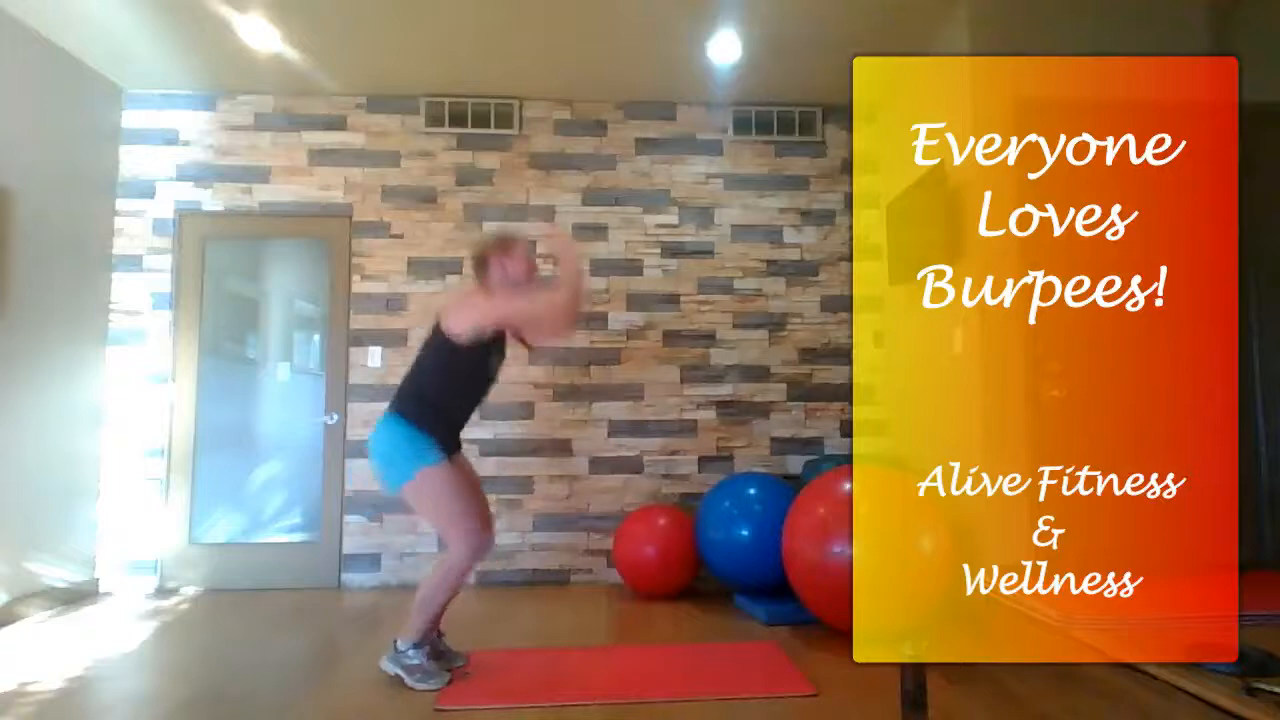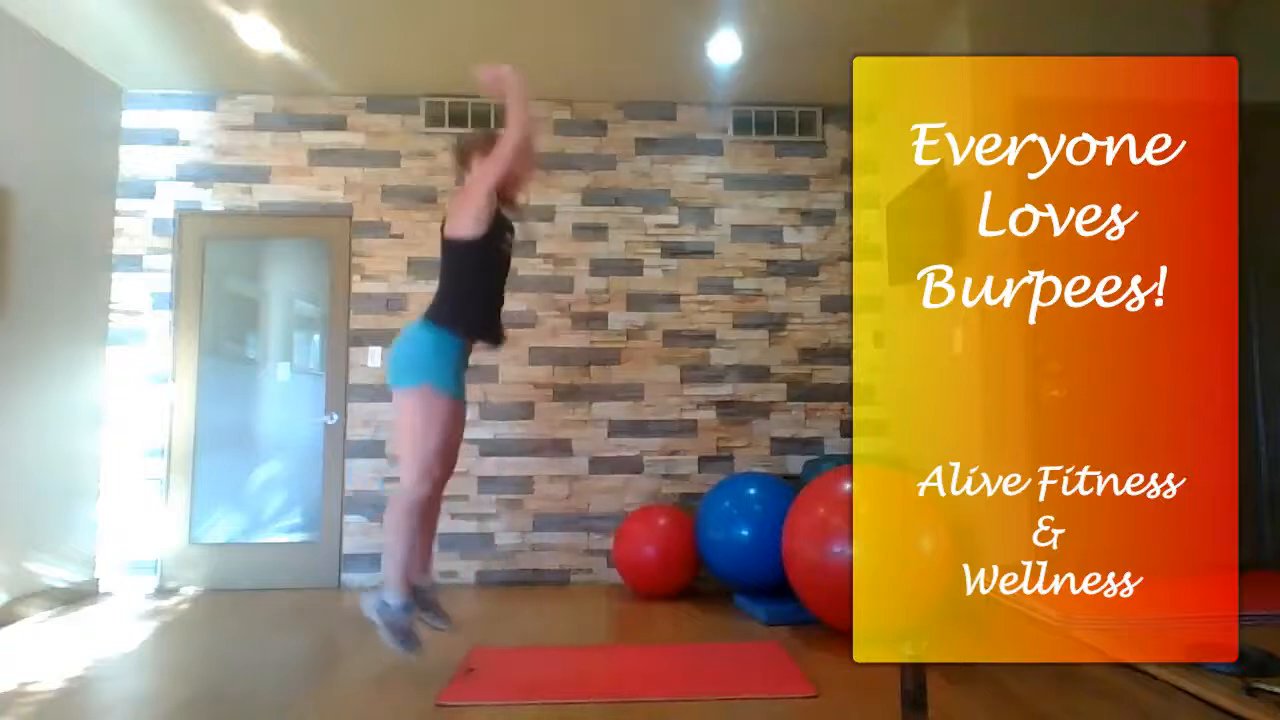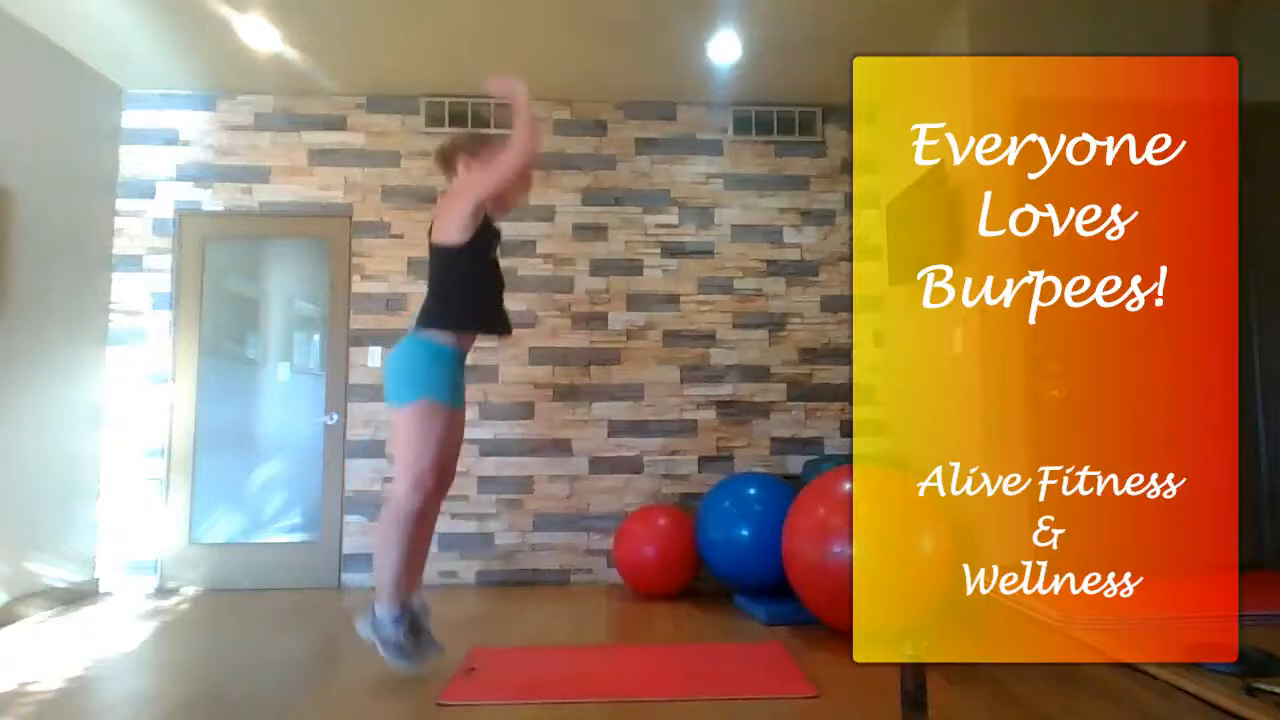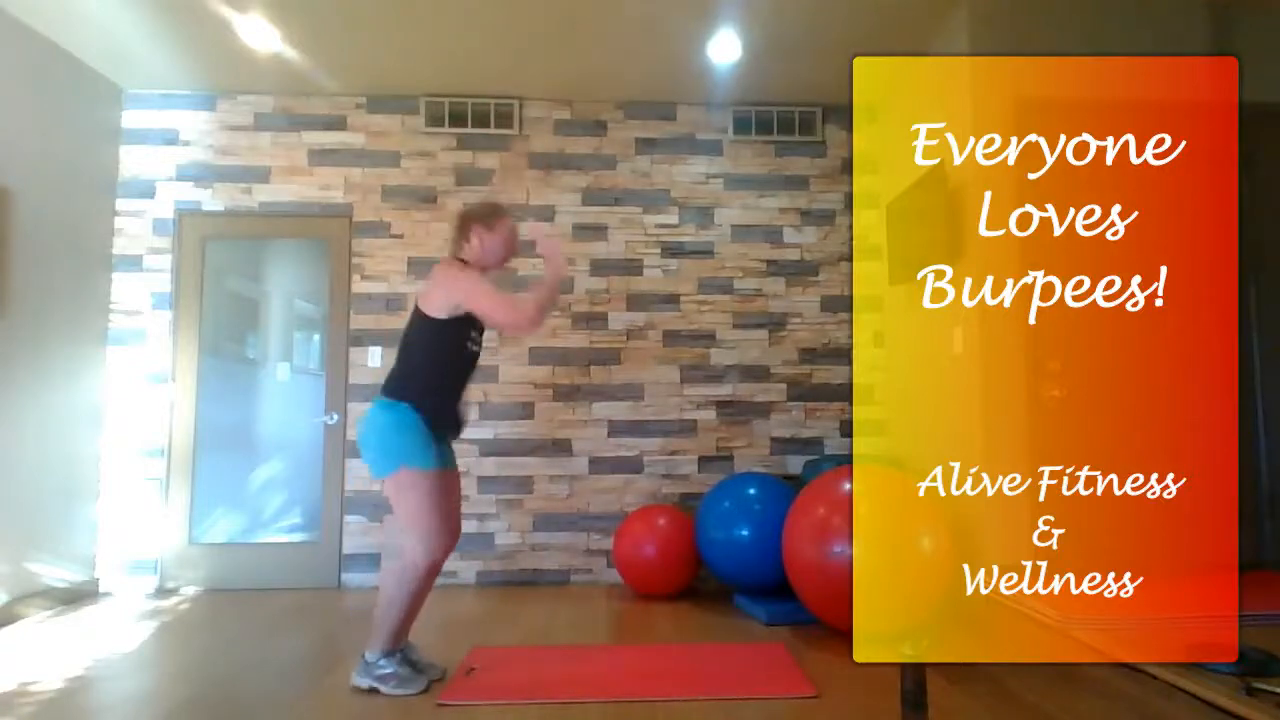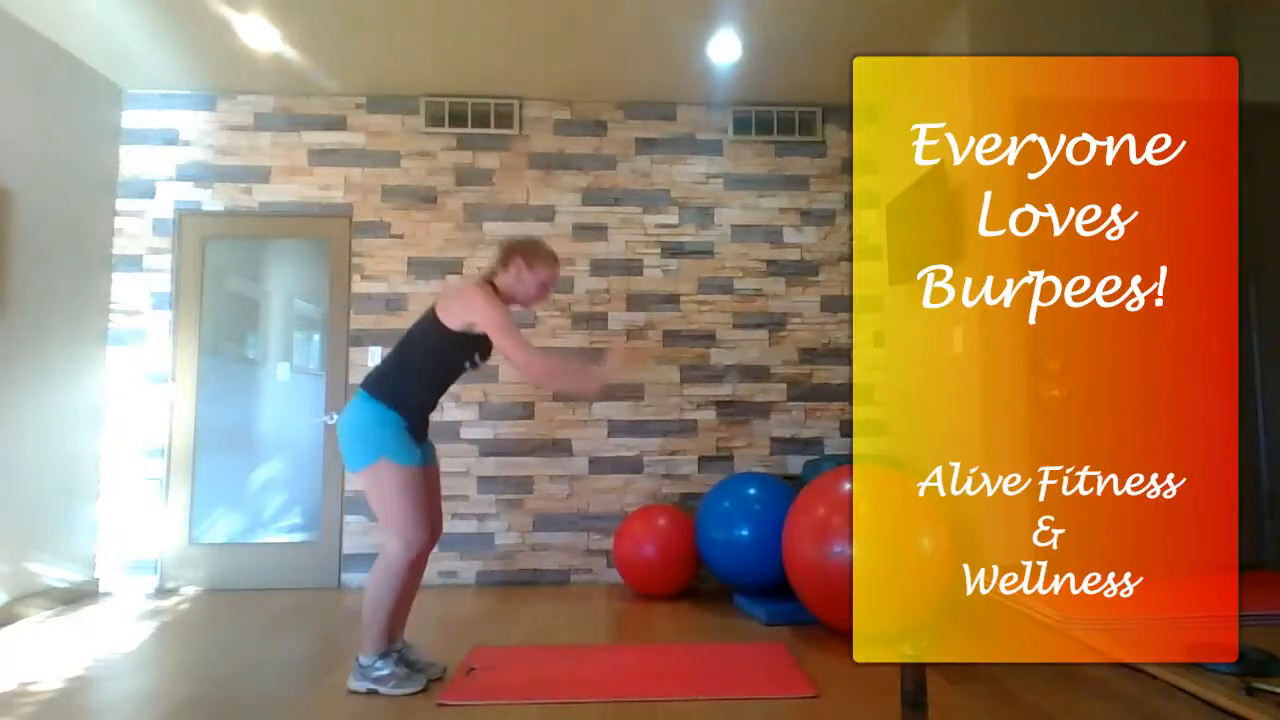
dt=0.2s
person 1, frame 1
left shoulder: (502, 310)
right shoulder: (478, 305)
left elbow: (560, 322)
right elbow: (561, 312)
left wrist: (563, 277)
right wrist: (569, 262)
left hip: (434, 440)
right hip: (406, 441)
left knee: (472, 536)
right knee: (469, 543)
left ankle: (424, 635)
right ankle: (407, 651)
person 1, frame 2
left shoulder: (486, 206)
right shoulder: (475, 203)
left elbow: (523, 160)
right elbow: (518, 142)
left wrist: (510, 96)
right wrist: (513, 90)
left hip: (446, 352)
right hip: (432, 349)
left knee: (435, 477)
right knee: (421, 478)
left ankle: (415, 583)
right ankle: (391, 596)
person 1, frame 3
left shoulder: (473, 210)
right shoulder: (461, 203)
left elbow: (520, 179)
right elbow: (522, 153)
left wrist: (516, 104)
right wrist: (520, 98)
left hip: (441, 359)
right hip: (426, 357)
left knee: (434, 488)
right knee: (414, 489)
left ankle: (406, 604)
right ankle: (384, 611)
person 1, frame 4
left shoulder: (466, 286)
right shoulder: (455, 279)
left elbow: (516, 312)
right elbow: (524, 320)
left wrist: (549, 280)
right wrist: (555, 274)
left hip: (427, 424)
right hip: (398, 423)
left knee: (439, 540)
right knee: (425, 547)
left ankle: (393, 647)
right ankle: (374, 660)
person 1, frame 5
left shoulder: (486, 306)
right shoulder: (479, 299)
left elbow: (533, 365)
right elbow: (535, 369)
left wrist: (586, 374)
right wrist: (597, 374)
left hip: (403, 421)
right hip: (376, 418)
left knee: (425, 535)
right knee: (405, 540)
left ankle: (391, 645)
right ankle: (369, 663)
